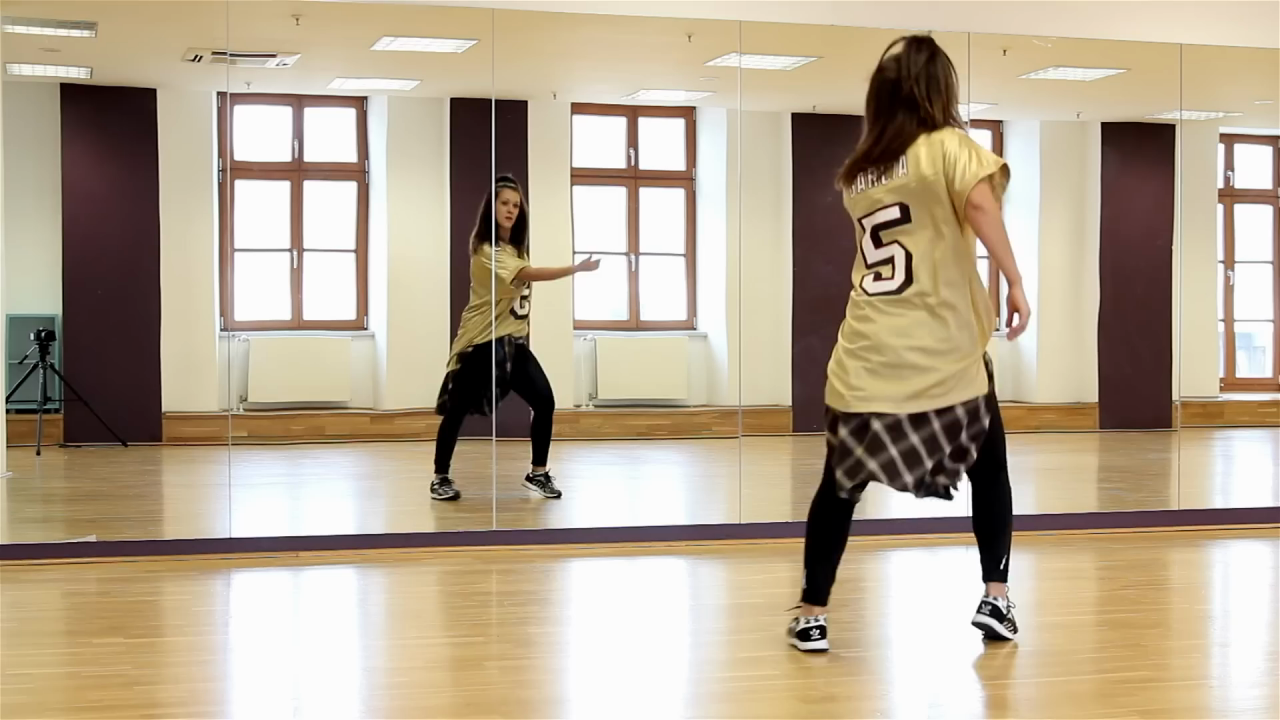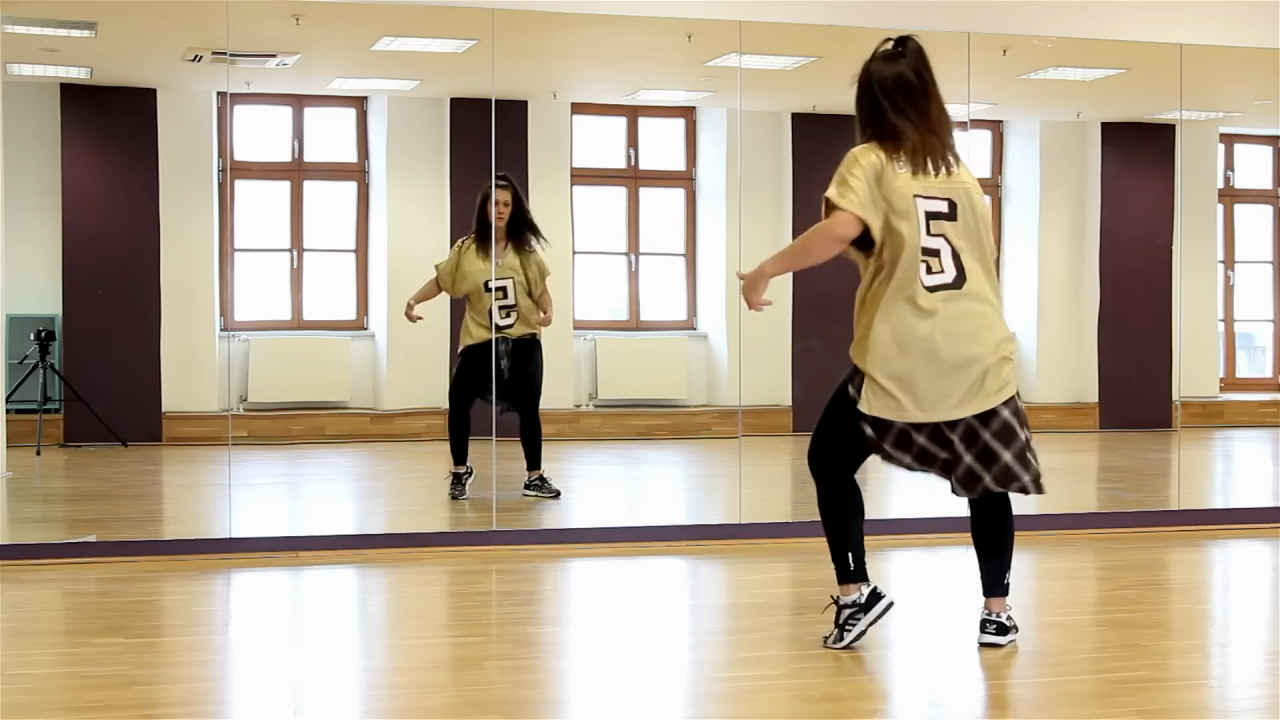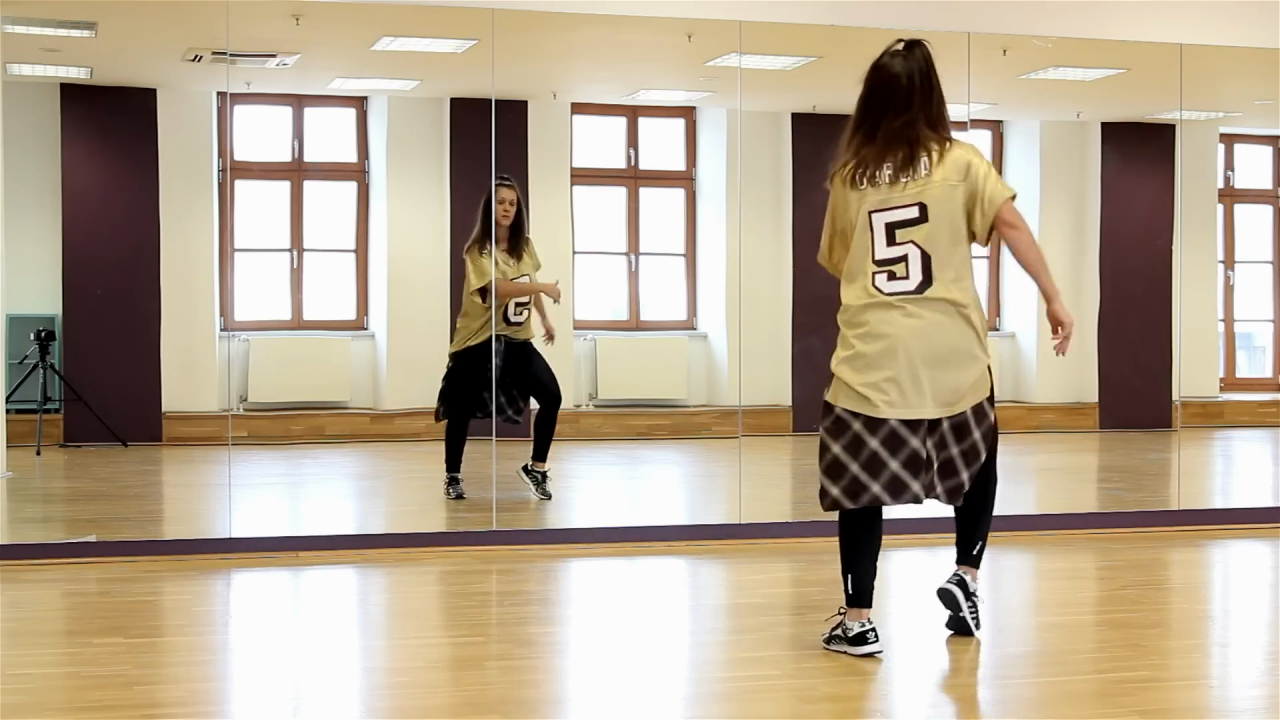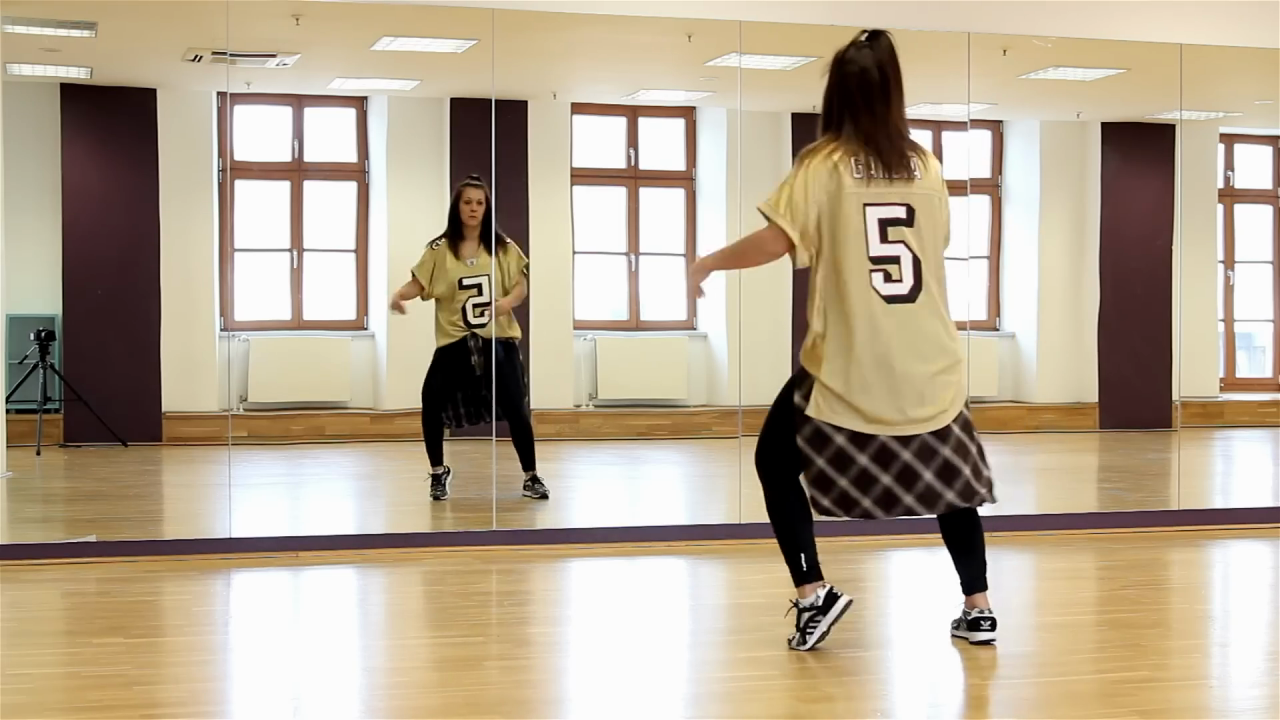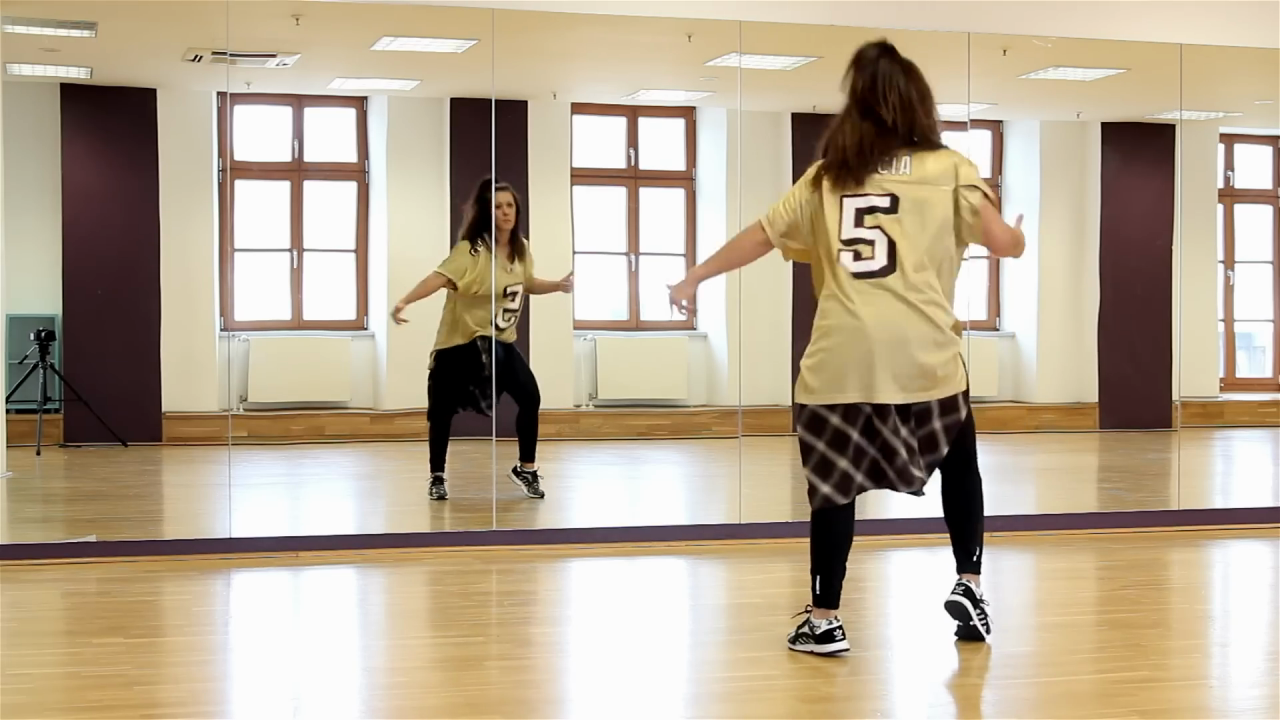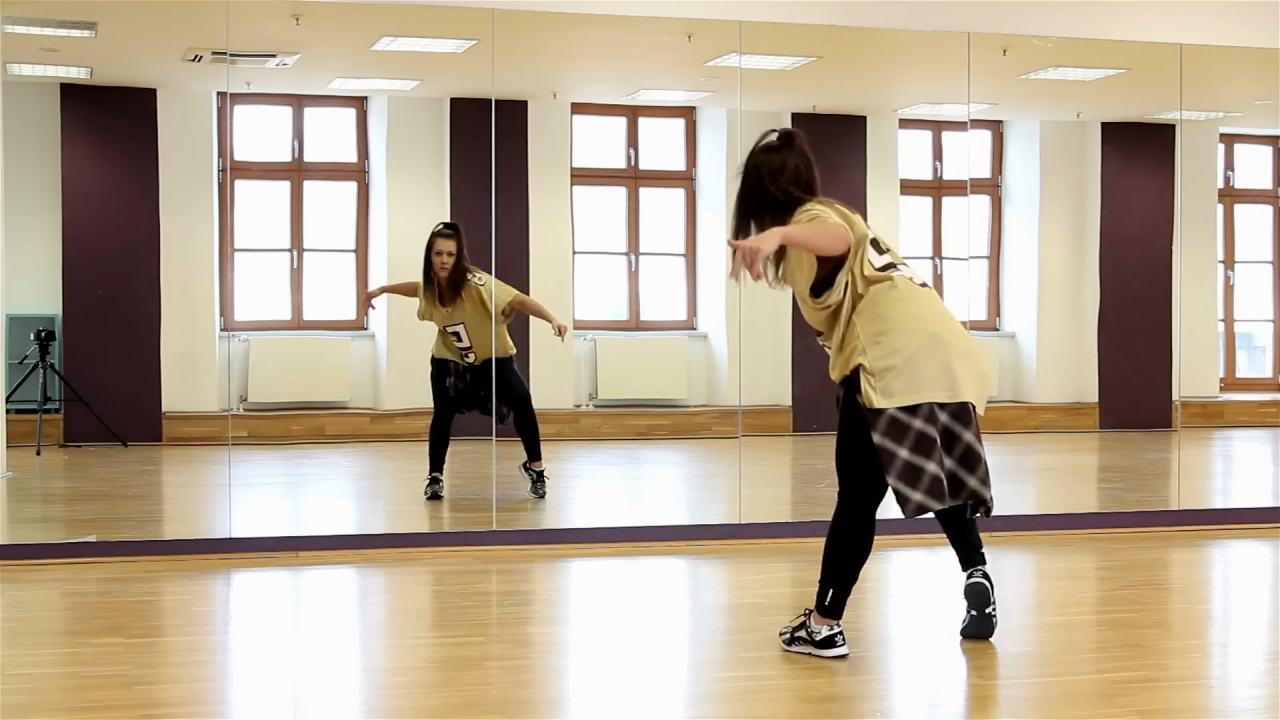
dt=0.7s
person 1, frame 1
left shoulder: (856, 173)
right shoulder: (950, 147)
right elbow: (980, 204)
right wrist: (1015, 284)
left hip: (869, 355)
right hip: (946, 349)
left knee: (841, 485)
right knee: (988, 469)
left ankle: (812, 615)
right ankle: (995, 598)
person 1, frame 2
left shoulder: (870, 162)
right shoulder: (956, 169)
left elbow: (838, 231)
right elbow: (987, 253)
left wrist: (762, 273)
left hip: (900, 357)
right hip: (977, 356)
left knee: (830, 461)
right knee: (985, 482)
left ankle: (855, 591)
right ankle: (997, 611)
person 1, frame 3
left shoulder: (848, 174)
right shoulder: (960, 162)
left elbow: (835, 262)
right elbow: (1010, 224)
right wrist: (1054, 301)
left hip: (870, 360)
right hip: (950, 357)
left knee: (854, 484)
right knee: (974, 464)
left ankle: (857, 618)
right ankle: (965, 574)
person 1, frame 4
left shoulder: (823, 163)
right shoulder: (926, 168)
left elbow: (779, 241)
left wrist: (708, 262)
left hip: (849, 365)
right hip: (928, 363)
left knee: (776, 462)
right knee: (948, 482)
left ankle: (813, 593)
right ankle: (978, 608)
person 1, frame 5
left shoulder: (828, 171)
right shoulder: (944, 164)
left elbow: (764, 234)
right elbow: (1001, 239)
left wrist: (696, 274)
right wrist: (1012, 237)
left hip: (843, 352)
right hip: (922, 350)
left knee: (835, 485)
right knee: (960, 466)
left ankle: (824, 618)
right ankle: (968, 583)
person 1, frame 6
left shoulder: (809, 221)
right shoulder: (834, 216)
left elbow: (838, 238)
left wrist: (778, 234)
left hip: (896, 359)
right hip: (948, 351)
left knee: (859, 496)
right knee: (946, 478)
left ankle: (824, 625)
right ankle: (977, 574)
person 2, frame 1
left shoulder: (514, 245)
right shoulder: (486, 249)
right elbow: (531, 275)
right wrist: (577, 268)
left hip: (513, 342)
right hip: (483, 341)
left knee: (545, 401)
right knee: (457, 408)
left ankle: (538, 474)
right ankle: (440, 479)
person 2, frame 2
left shoulder: (525, 245)
right shoulder: (468, 247)
left elbow: (540, 288)
right elbow: (441, 281)
left wrist: (547, 311)
right wrist: (413, 301)
left hip: (523, 341)
right hip: (480, 342)
left knee: (528, 406)
right knee: (459, 402)
left ankle: (534, 478)
right ankle: (460, 472)
person 2, frame 3
left shoulder: (523, 244)
right shoulder: (479, 247)
right elbow: (497, 289)
left wrist: (546, 319)
right wrist: (543, 290)
left hip: (518, 340)
right hip: (478, 341)
left knee: (551, 396)
right knee: (459, 409)
left ankle: (536, 469)
right ankle: (452, 477)
person 2, frame 4
left shoulder: (502, 246)
right shoulder: (440, 248)
left elbow: (521, 284)
right elbow: (417, 283)
left wrist: (509, 300)
right wrist: (396, 297)
left hip: (500, 341)
right hip: (455, 342)
left knee: (515, 410)
right knee: (432, 403)
left ankle: (531, 477)
right ankle: (439, 472)
person 2, frame 5
left shoulder: (521, 248)
right shoulder: (474, 249)
left elbow: (526, 283)
right elbow: (440, 278)
left wrist: (560, 285)
right wrist: (404, 301)
left hip: (501, 342)
right hip: (461, 341)
left knee: (530, 397)
right knee: (444, 408)
left ankle: (525, 469)
right ankle: (437, 477)
person 2, frame 6
left shoulder: (477, 283)
right shoulder: (432, 285)
left elbow: (518, 300)
left wrist: (553, 320)
right wrist: (381, 289)
left hip: (493, 357)
right hip: (450, 359)
left knee: (521, 401)
right knee: (443, 413)
left ankle: (535, 467)
right ankle: (435, 477)
